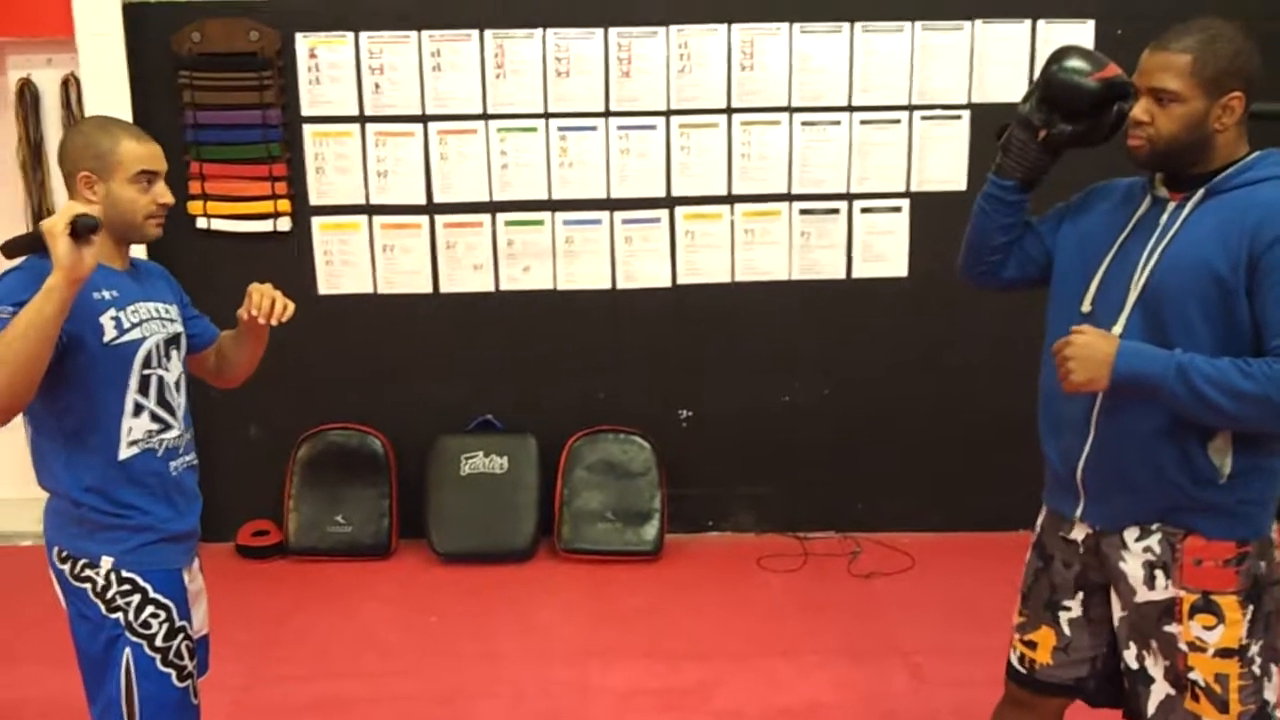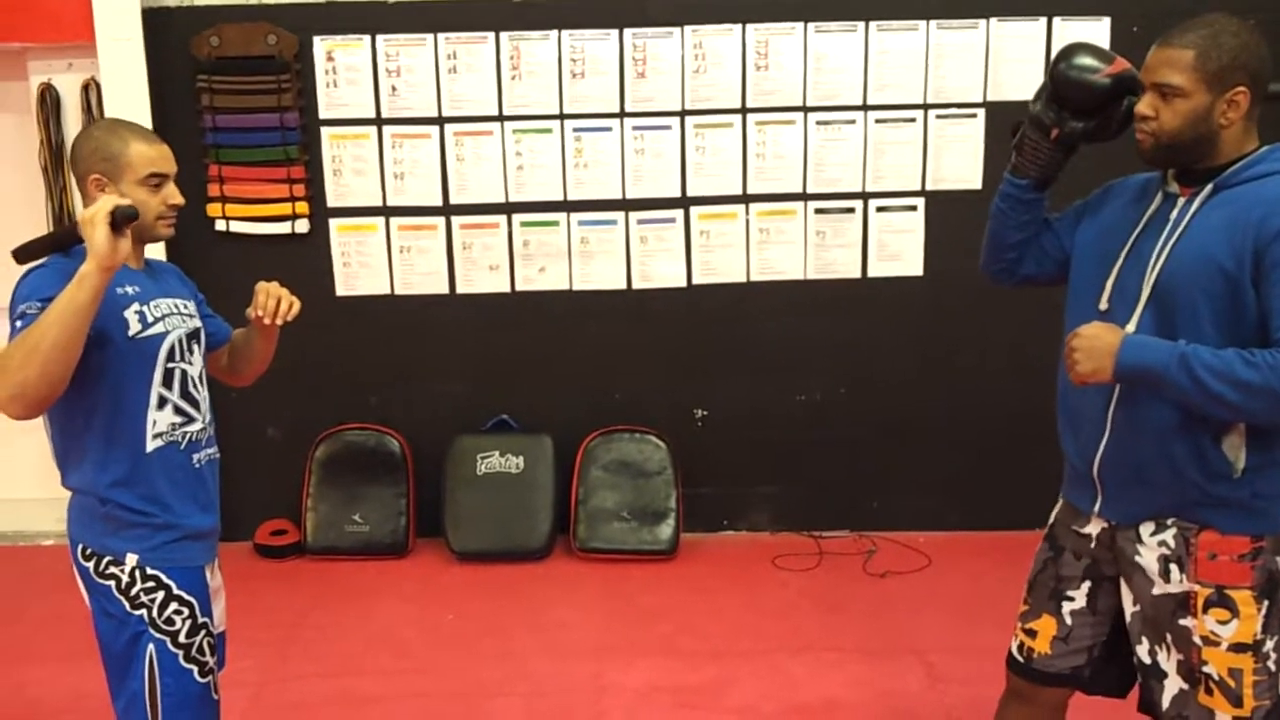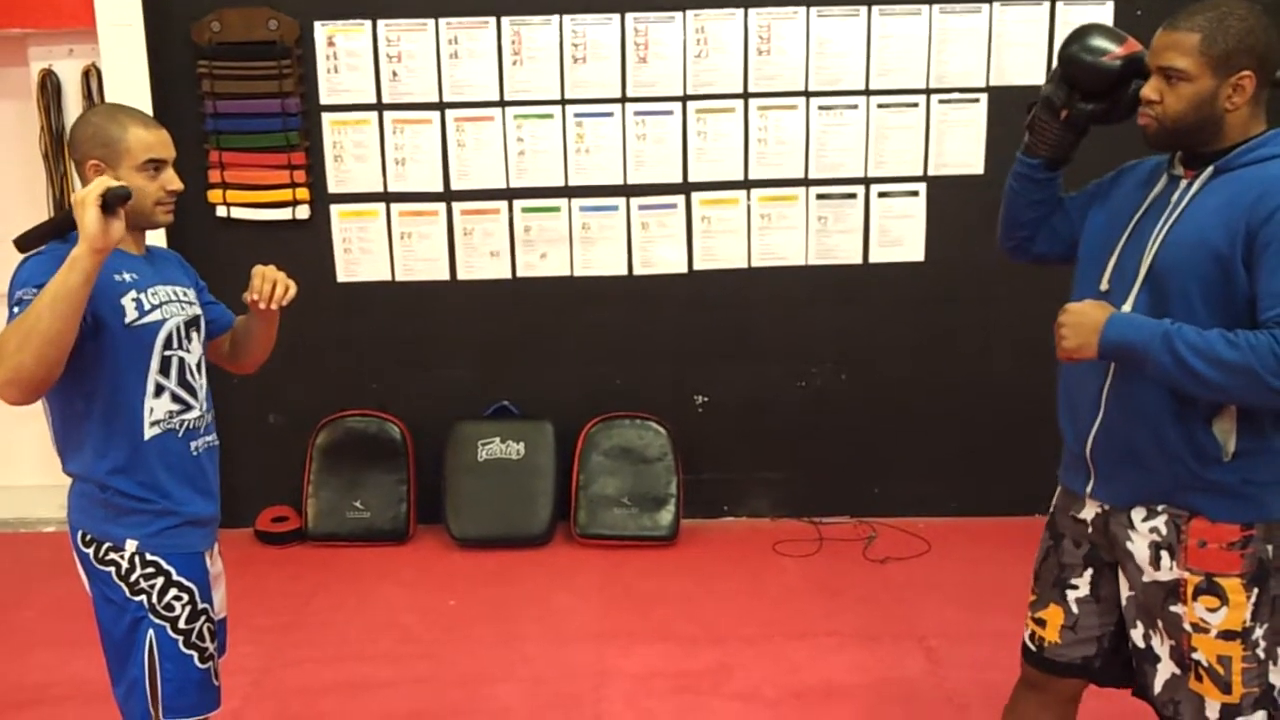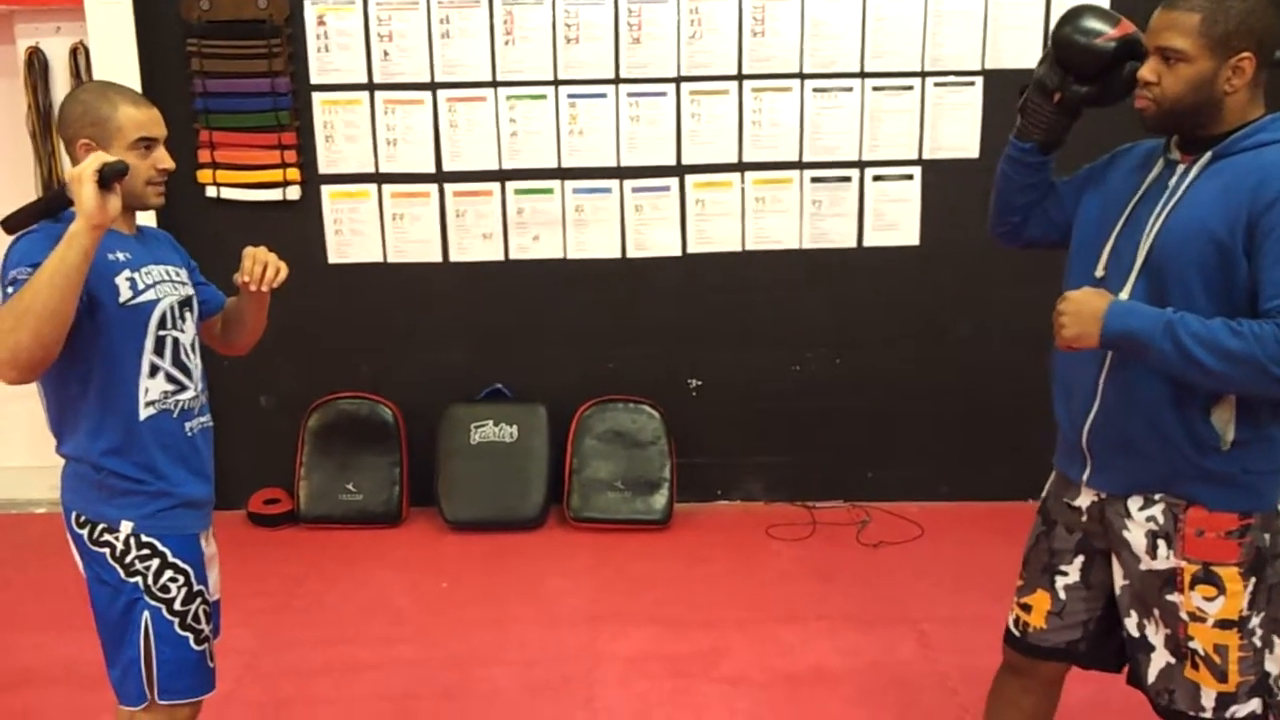
dt=1s
person 1, frame 1
right shoulder: (1105, 207)
right elbow: (988, 263)
left wrist: (1131, 366)
right wrist: (1023, 152)
left hip: (1196, 539)
right hip: (1074, 517)
person 1, frame 2
right shoulder: (1122, 202)
right elbow: (1010, 259)
left wrist: (1134, 357)
right wrist: (1037, 149)
left hip: (1211, 532)
right hip: (1091, 510)
person 1, frame 3
right shoulder: (1137, 182)
right elbow: (1026, 236)
left wrist: (1122, 335)
right wrist: (1049, 132)
left hip: (1203, 517)
right hip: (1092, 494)
person 1, frame 4
right shoulder: (1130, 167)
right elbow: (1017, 220)
left wrist: (1122, 322)
right wrist: (1041, 114)
left hip: (1202, 506)
right hip: (1085, 482)
right knee: (1029, 659)
person 2, frame 1
left shoulder: (156, 280)
left elbow: (221, 368)
left wrist: (254, 325)
right wrist: (65, 281)
left hip: (173, 536)
right hip: (110, 550)
person 2, frame 2
left shoulder: (172, 279)
right shoulder: (58, 281)
left elbow: (234, 368)
left wrist: (264, 324)
right wrist: (99, 267)
left hip: (190, 534)
right hip: (132, 547)
person 2, frame 3
left shoulder: (173, 266)
right shoulder: (58, 267)
left elbow: (238, 355)
left wrist: (264, 310)
right wrist: (91, 250)
left hip: (191, 522)
right hip: (134, 533)
person 2, frame 4
left shoulder: (164, 246)
left elbow: (229, 336)
left wrist: (256, 290)
right wrist: (89, 225)
left hip: (183, 500)
right hip: (127, 512)
